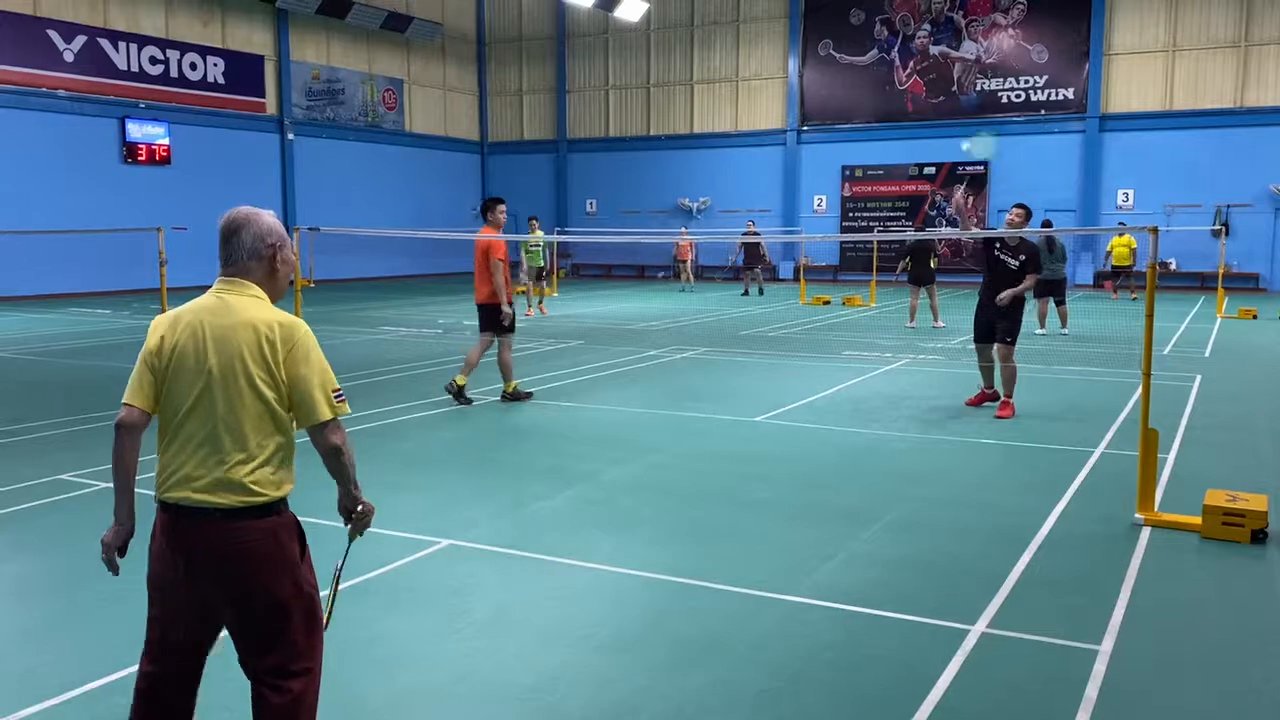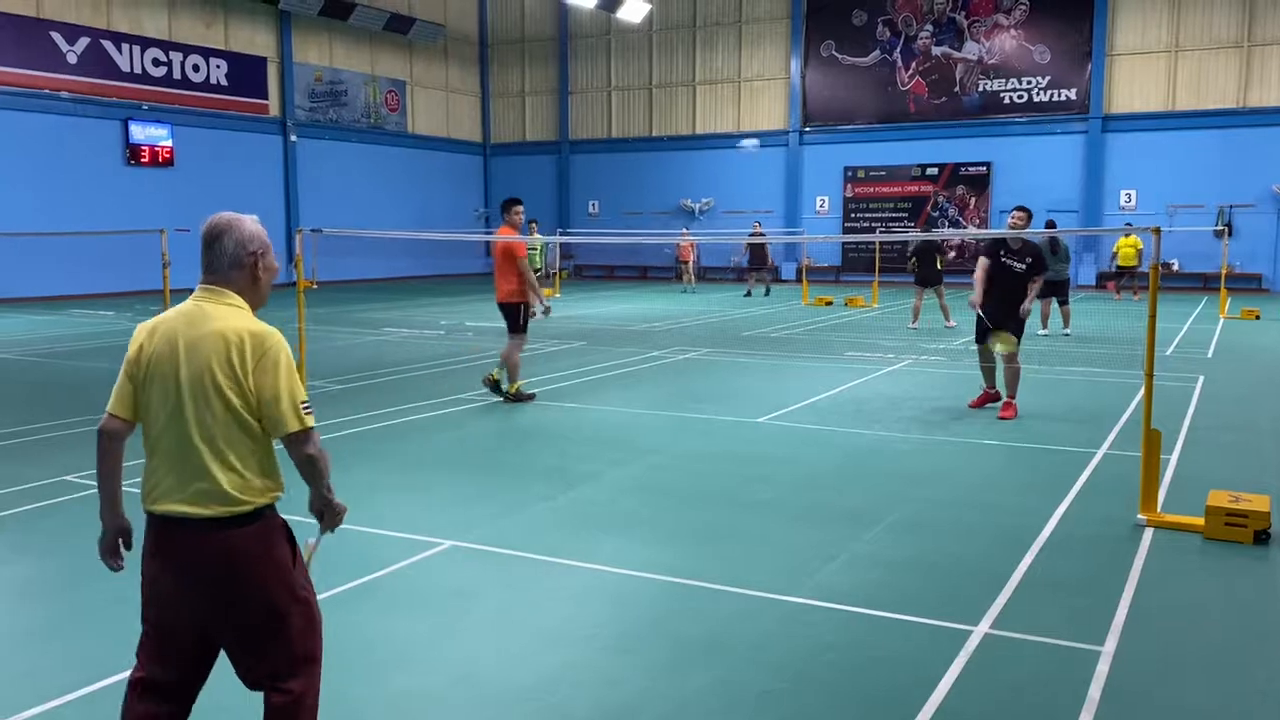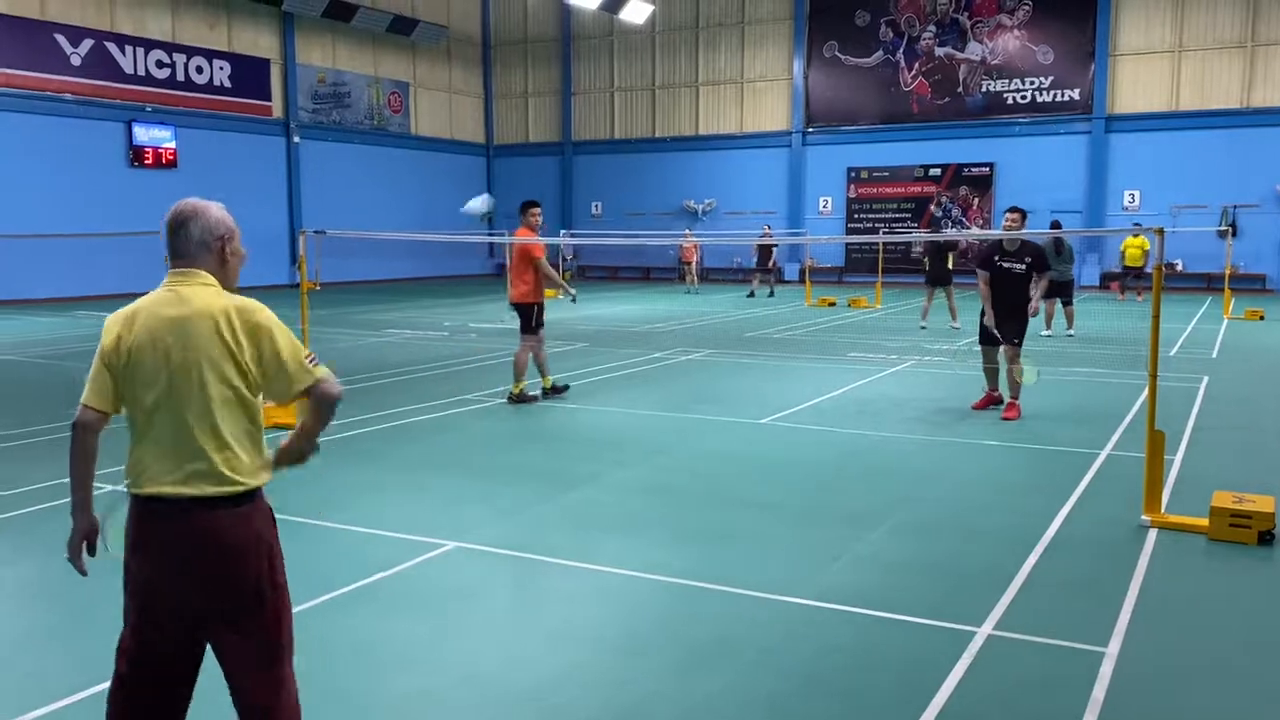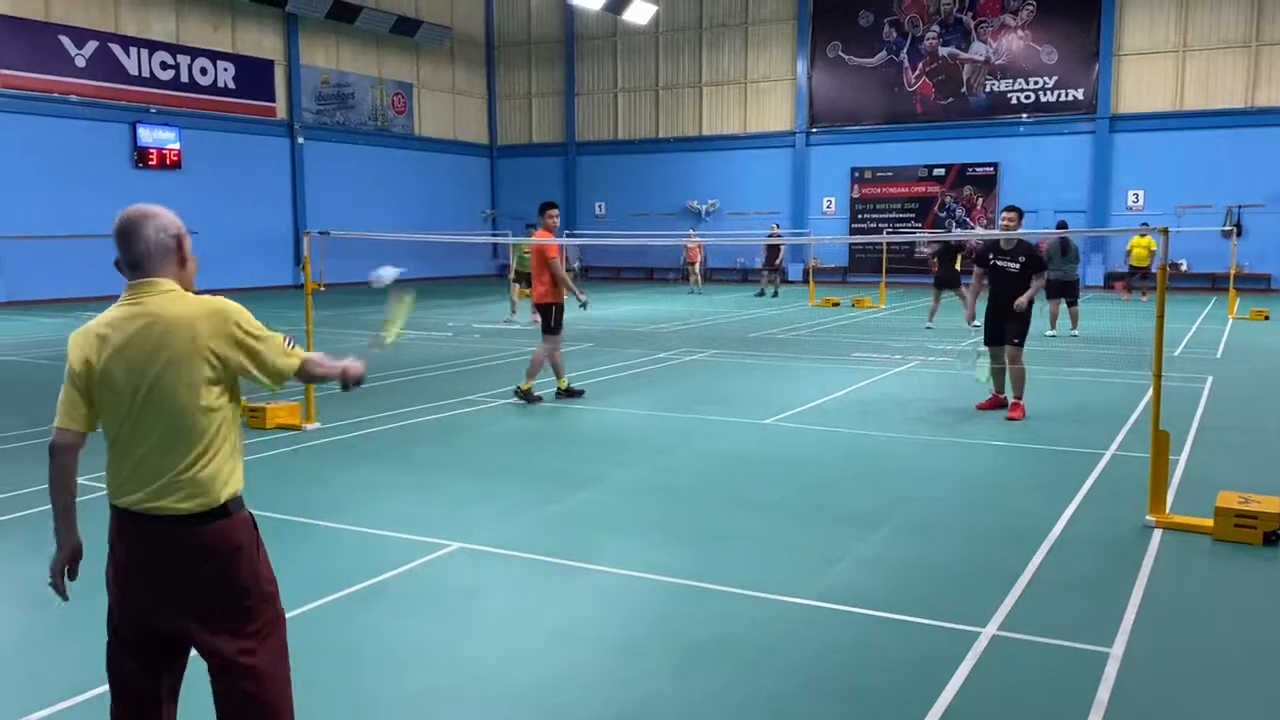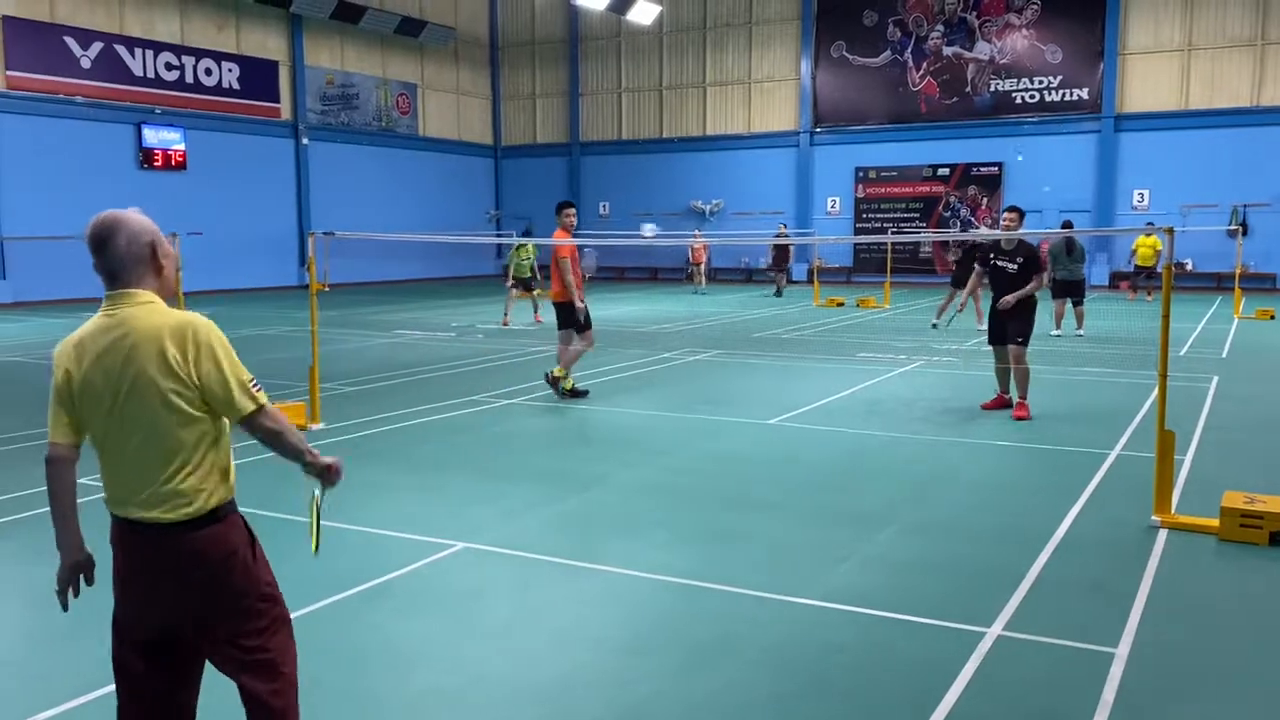
dt=0.2s
person 1, frame 1
left shoulder: (168, 325)
right shoulder: (284, 330)
left elbow: (128, 423)
right elbow: (329, 436)
left wrist: (123, 517)
right wrist: (351, 493)
left hip: (177, 523)
right hip: (255, 529)
left knee: (167, 664)
right knee: (287, 663)
person 1, frame 2
left shoulder: (150, 333)
right shoulder: (258, 340)
left elbow: (110, 432)
right elbow: (303, 446)
left wrist: (111, 517)
right wrist: (324, 497)
left hip: (166, 533)
right hip: (242, 535)
left knee: (161, 671)
right knee: (291, 661)
person 1, frame 3
left shoulder: (123, 322)
right shoulder: (242, 314)
left elbow: (86, 423)
right elbow: (325, 393)
left wrist: (82, 512)
right wrist: (302, 442)
left hip: (150, 519)
right hip: (230, 518)
left knee: (147, 664)
right knee: (261, 664)
person 1, frame 4
left shoulder: (89, 339)
right shoulder: (214, 317)
left elbow: (63, 444)
right elbow: (298, 366)
left wrist: (66, 536)
right wrist: (343, 369)
left hip: (133, 532)
right hip: (213, 531)
left knee: (138, 676)
right knee: (256, 667)
person 1, frame 5
left shoulder: (73, 350)
right shoulder: (188, 331)
left elbow: (59, 458)
right elbow: (259, 418)
left wrist: (70, 547)
right wrist: (313, 460)
left hip: (134, 539)
right hip: (207, 535)
left knee: (148, 679)
right knee: (266, 661)
person 2, frame 1
left shoulder: (1029, 250)
right shoulder: (992, 239)
left elbow: (1031, 282)
right elbow: (968, 231)
left wrist: (1012, 292)
left hip: (1011, 309)
right hip: (986, 304)
left knee: (1004, 353)
right knee: (982, 350)
left ankle: (1007, 401)
right ankle: (988, 391)
person 2, frame 2
left shoulder: (1034, 252)
right shoulder: (995, 244)
left elbow: (1037, 281)
right elbow: (981, 269)
left wrist: (1030, 300)
right wrist: (977, 293)
left hip: (1015, 310)
right hip: (989, 307)
left knee: (1010, 355)
right knee: (984, 351)
left ankle: (1010, 402)
right ankle: (990, 391)
person 2, frame 3
left shoulder: (1034, 251)
right shoulder: (990, 250)
left elbow: (1043, 278)
right elbow: (983, 283)
left wrist: (1036, 299)
right wrist: (988, 312)
left hip: (1018, 312)
right hip: (993, 311)
left knee: (1012, 355)
right knee: (987, 353)
left ankle: (1013, 403)
right ankle: (993, 394)
person 2, frame 4
left shoulder: (1029, 251)
right shoulder: (987, 249)
left elbow: (1040, 279)
right elbow: (977, 278)
left wrist: (1027, 296)
right wrist: (971, 306)
left hip: (1018, 311)
right hip: (994, 309)
left knee: (1013, 355)
right knee: (995, 354)
left ankle: (1018, 403)
right ankle: (999, 396)
person 2, frame 5
left shoulder: (1028, 251)
right shoulder: (989, 249)
left elbow: (1038, 282)
right elbow: (978, 275)
left wrist: (1015, 296)
right wrist: (965, 297)
left hip: (1021, 309)
right hip: (998, 308)
left knee: (1017, 354)
right knee: (999, 354)
left ankle: (1022, 403)
right ankle: (1003, 396)
person 3, frame 1
left shoulder: (482, 236)
right shoulder: (496, 239)
right elbow: (497, 274)
right wrist: (504, 304)
left hip: (483, 298)
right hip: (497, 300)
left knee: (484, 343)
right knee: (505, 345)
left ankle: (458, 382)
right ankle: (510, 390)
person 3, frame 2
left shoulder: (499, 236)
right shoulder: (515, 239)
right elbow: (526, 272)
right wrist: (542, 299)
left hip: (504, 296)
right hip: (516, 298)
left knee: (515, 342)
right knee: (516, 343)
left ankle: (495, 377)
right ankle: (513, 390)
person 3, frame 3
left shoulder: (520, 237)
right shoulder: (530, 239)
right elbow: (546, 270)
right wrist: (567, 289)
left hip: (522, 297)
right hip: (530, 299)
left knee: (538, 341)
right knee: (527, 345)
left ankle: (548, 385)
right ankle: (516, 391)
person 3, frame 4
left shoulder: (542, 238)
right shoulder: (547, 240)
right elbow: (559, 273)
right wrist: (578, 294)
left hip: (546, 298)
right hip: (550, 299)
left knee: (554, 344)
right knee: (548, 346)
left ankle: (563, 386)
right ankle: (525, 387)
person 3, frame 5
left shoulder: (564, 238)
right shoulder: (563, 239)
right elbow: (567, 273)
left wrist: (577, 297)
right wrist: (577, 300)
left hip: (562, 298)
right hip: (568, 298)
left knee: (566, 342)
right knee: (587, 340)
left ankle: (567, 386)
right ankle: (556, 374)
